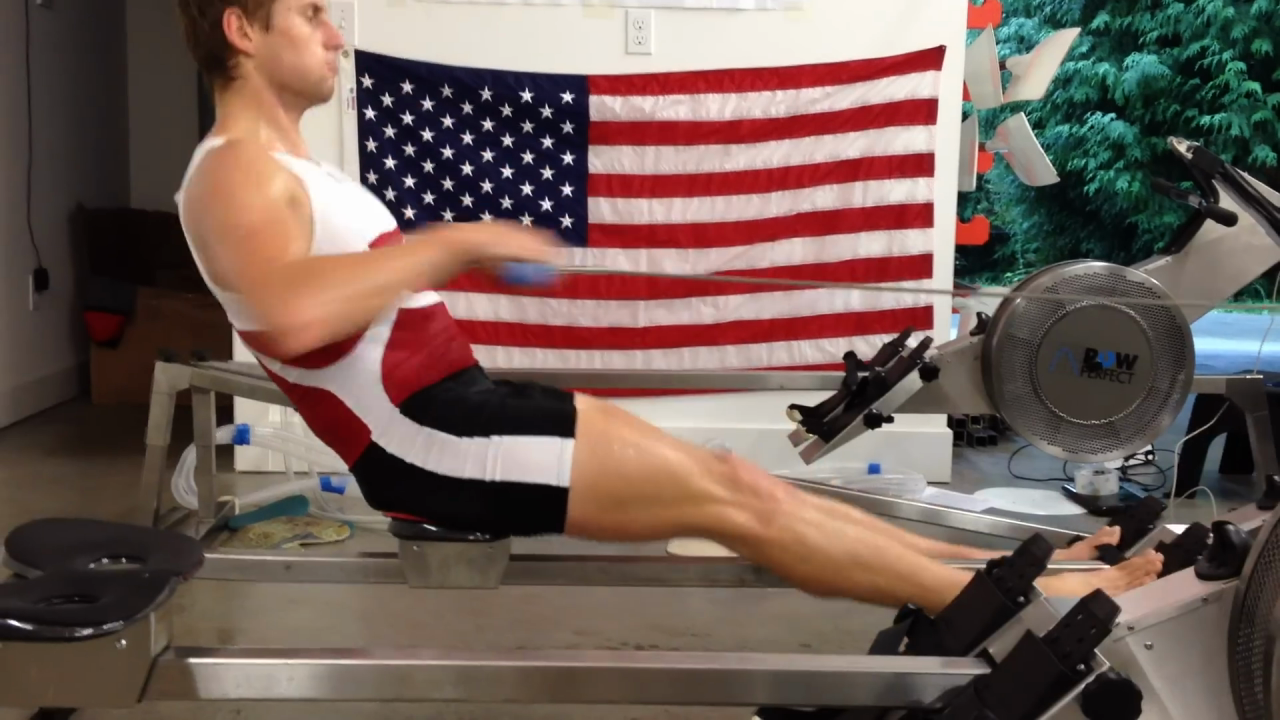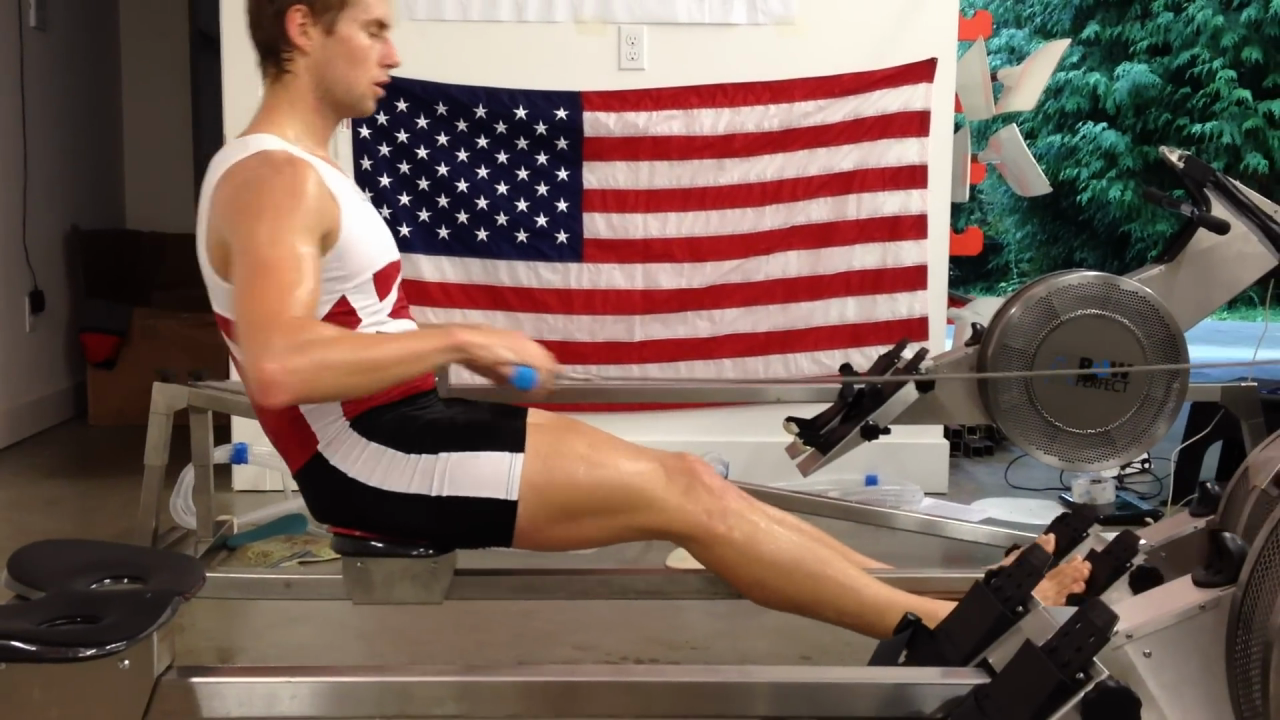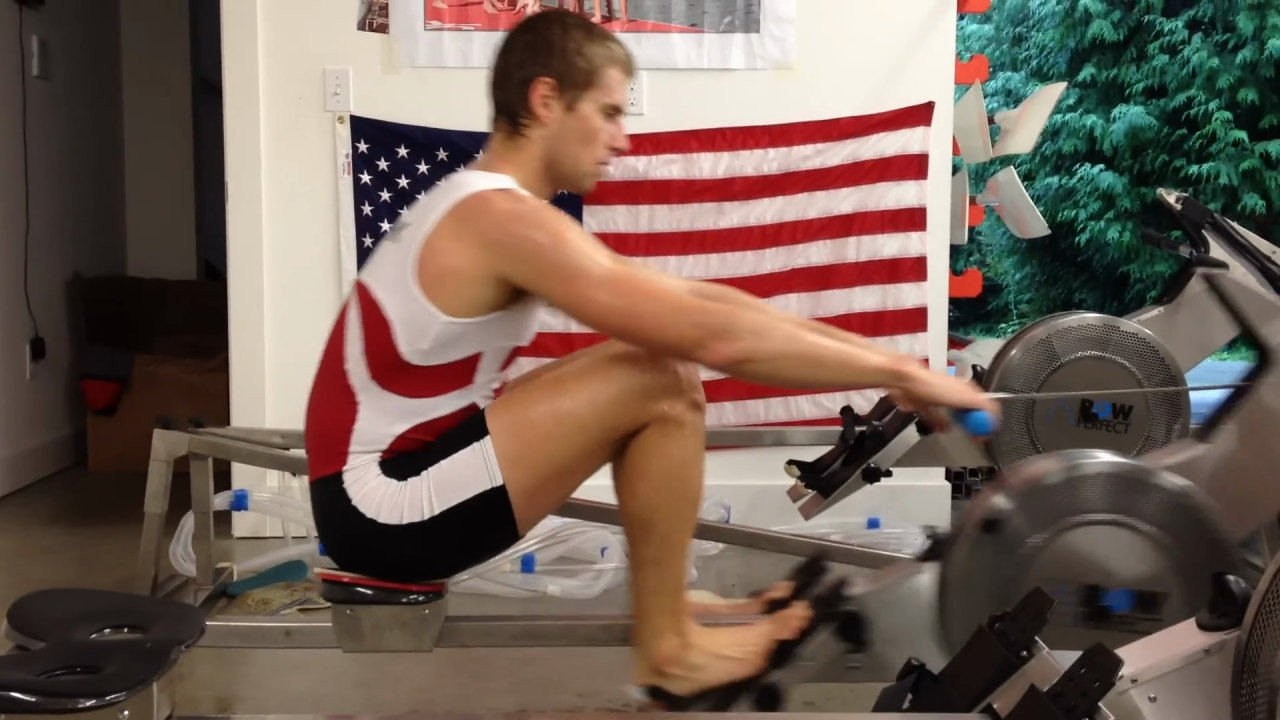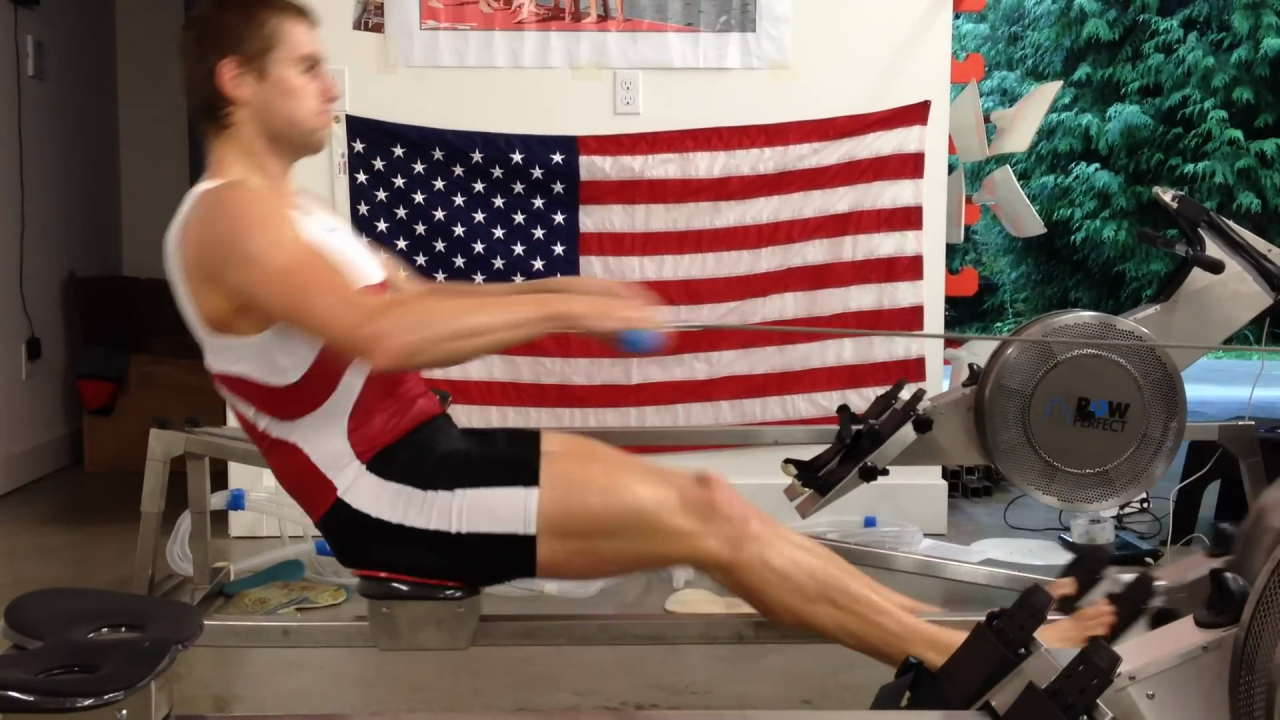
dt=1s
person 1, frame 1
left shoulder: (279, 164)
right shoulder: (237, 174)
right elbow: (293, 309)
left wrist: (453, 248)
right wrist: (452, 241)
left hip: (451, 405)
right hip: (426, 443)
left knee: (730, 483)
right knee: (734, 500)
left ankle: (999, 568)
person 1, frame 2
left shoulder: (289, 168)
right shoulder: (276, 180)
right elbow: (275, 370)
left wrist: (460, 342)
right wrist: (460, 340)
left hip: (400, 429)
right hip: (372, 465)
left knee: (684, 478)
right knee: (688, 500)
left ankle: (929, 598)
right ankle: (949, 627)
person 1, frame 3
left shoulder: (483, 207)
right shoulder: (507, 221)
left elbow: (689, 301)
right elbow: (716, 338)
right wrist: (898, 371)
left hip: (387, 490)
right hip: (384, 514)
left knee: (651, 359)
right knee: (663, 382)
right ankle: (669, 646)
person 1, frame 4
left shoulder: (275, 210)
right shoulder: (231, 220)
left elbow: (405, 311)
right elbow: (391, 331)
left wrist: (556, 294)
right wrist: (562, 309)
left hip: (416, 463)
right hip: (392, 499)
left knee: (704, 499)
right knee: (703, 527)
left ankle: (944, 628)
right ankle: (959, 660)
